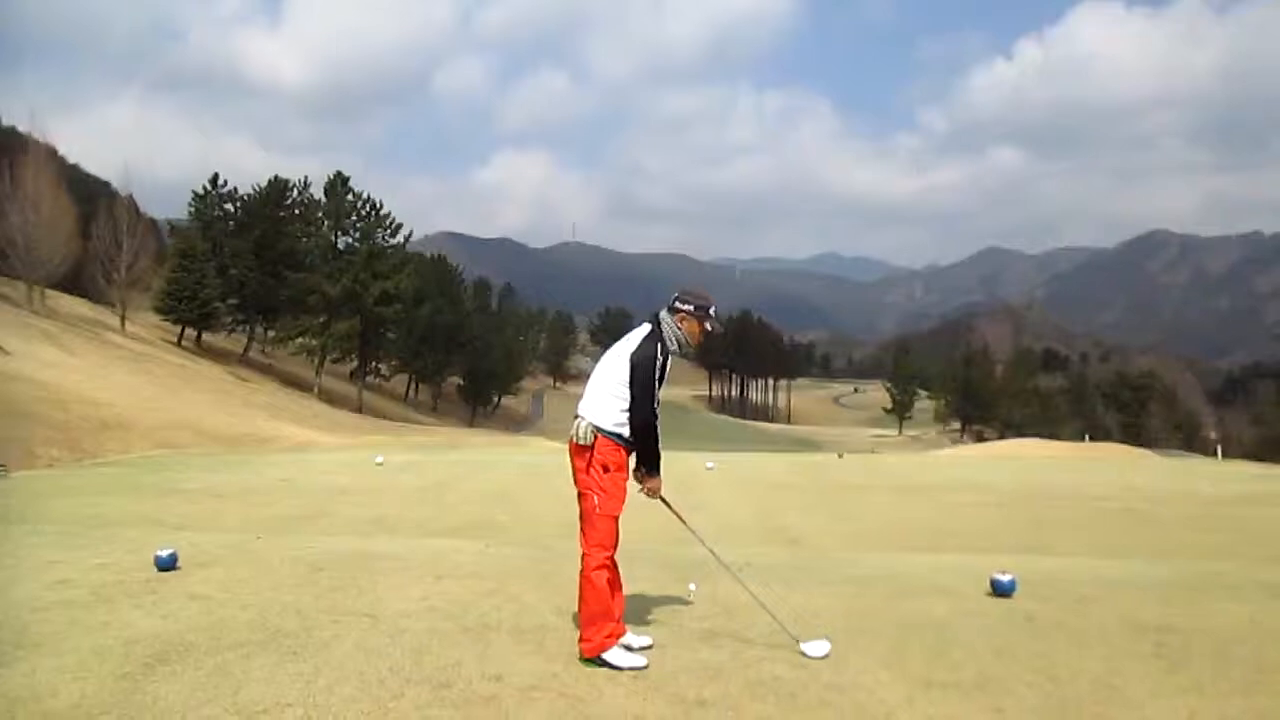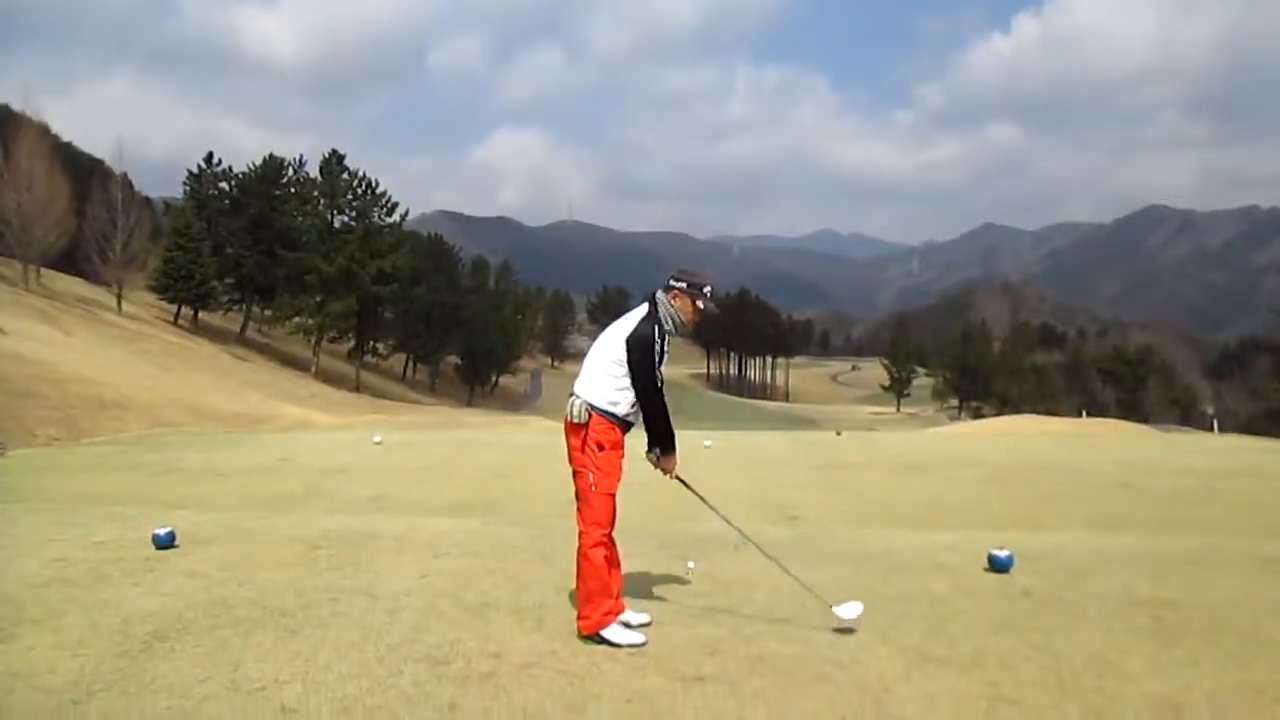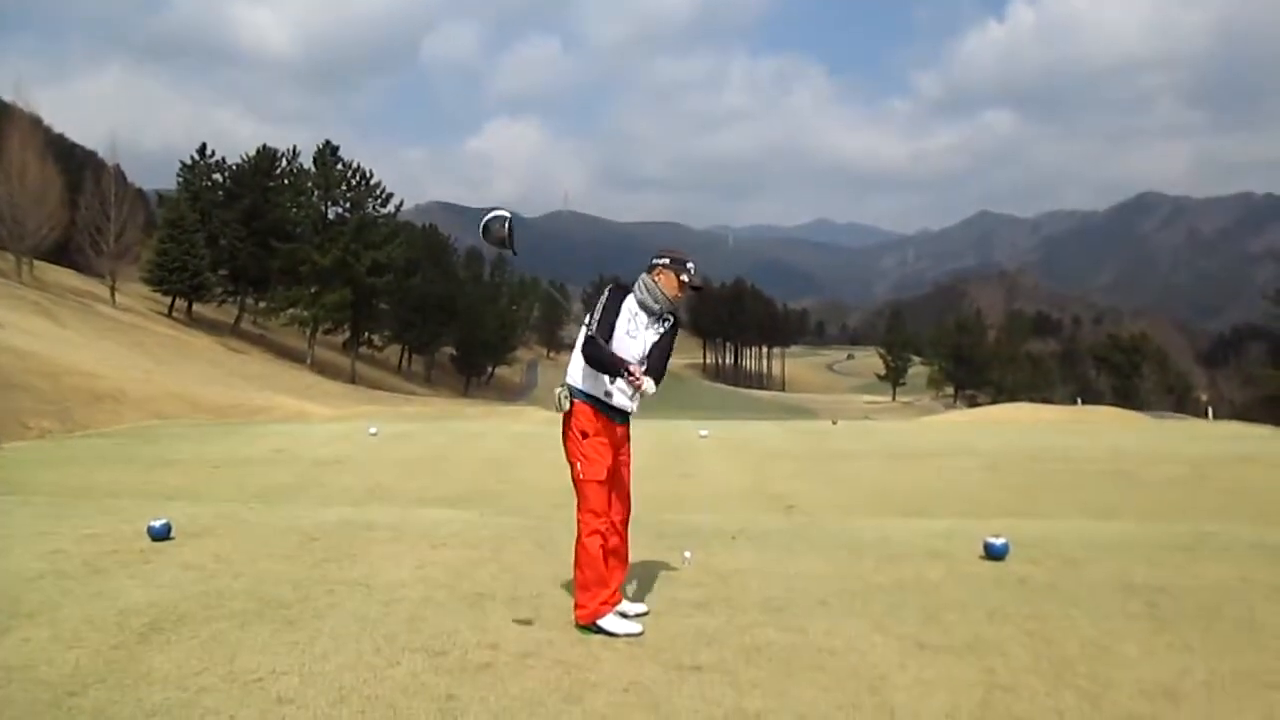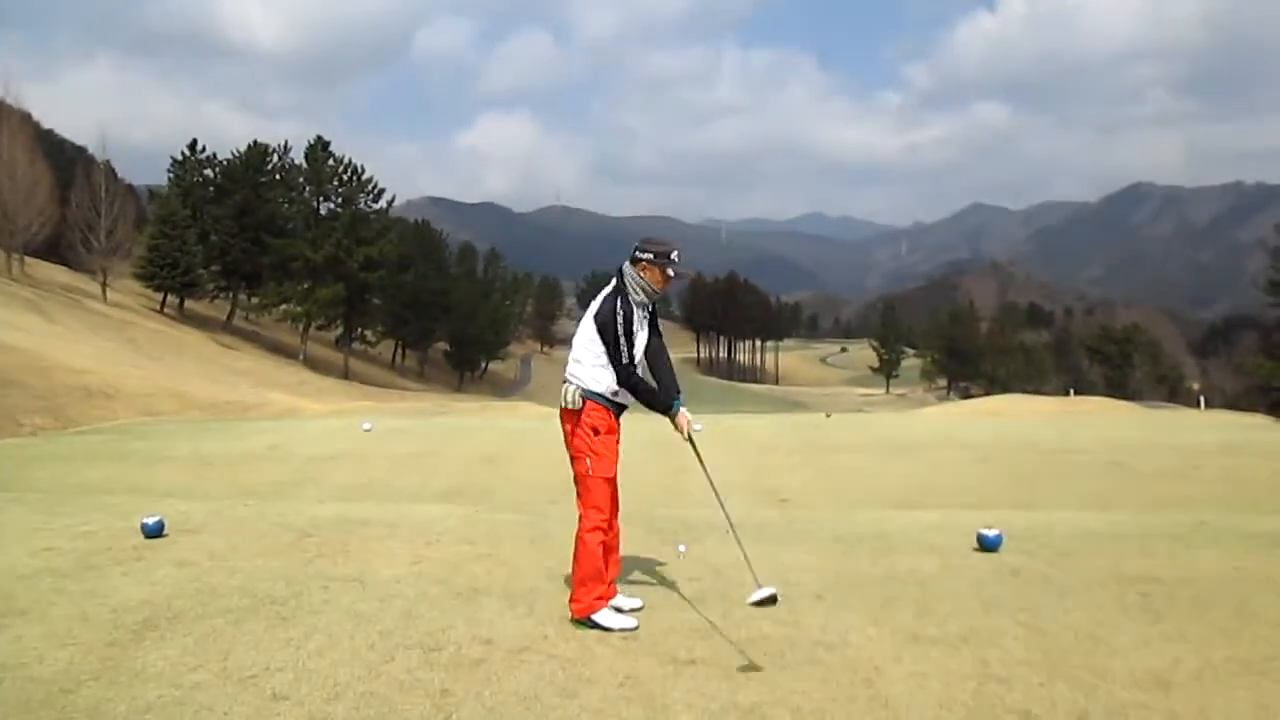
dt=0.7s
person 1, frame 1
left shoulder: (651, 342)
right shoulder: (651, 349)
left elbow: (642, 412)
right elbow: (642, 415)
left wrist: (644, 464)
right wrist: (652, 470)
left hip: (606, 448)
right hip: (600, 448)
left knee: (606, 544)
right knee: (598, 545)
left ankle: (611, 628)
right ankle: (597, 642)
person 1, frame 2
left shoulder: (652, 325)
right shoulder: (647, 331)
left elbow: (650, 394)
right elbow: (650, 396)
left wrist: (655, 444)
right wrist: (667, 449)
left hip: (604, 428)
right hip: (595, 427)
left knee: (603, 522)
right knee: (595, 524)
left ankle: (610, 605)
right ankle: (596, 619)
person 1, frame 3
left shoulder: (667, 323)
right shoulder: (617, 298)
left elbow: (657, 366)
right elbow: (592, 350)
left wrist: (646, 378)
right wrist: (625, 368)
left hip: (618, 421)
right hip: (587, 416)
left knee: (617, 513)
right knee: (594, 514)
left ankle: (609, 595)
right ankle: (592, 608)
person 1, frame 4
left shoulder: (640, 304)
right shoulder: (616, 304)
left elbow: (658, 360)
right elbow: (626, 375)
left wrist: (676, 404)
right wrist: (669, 411)
left hip: (597, 409)
right hip: (590, 411)
left knee: (606, 507)
right knee: (596, 510)
left ankle: (603, 589)
right ankle: (587, 604)
